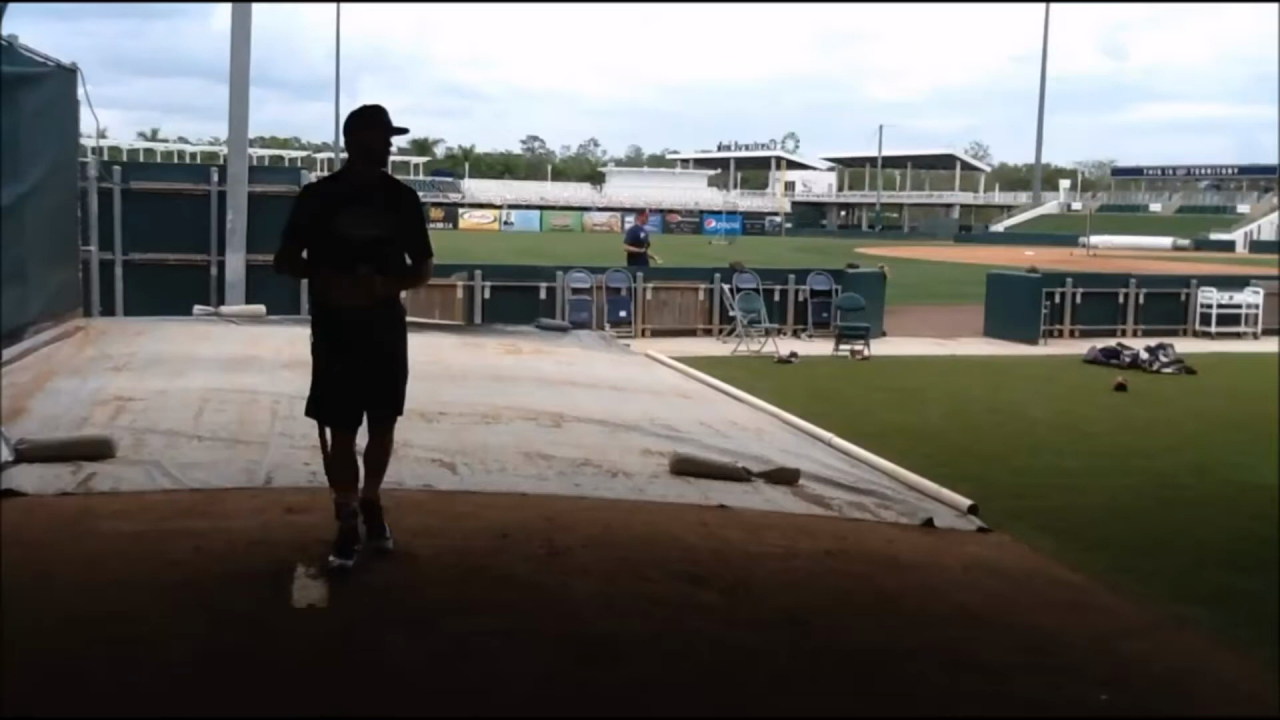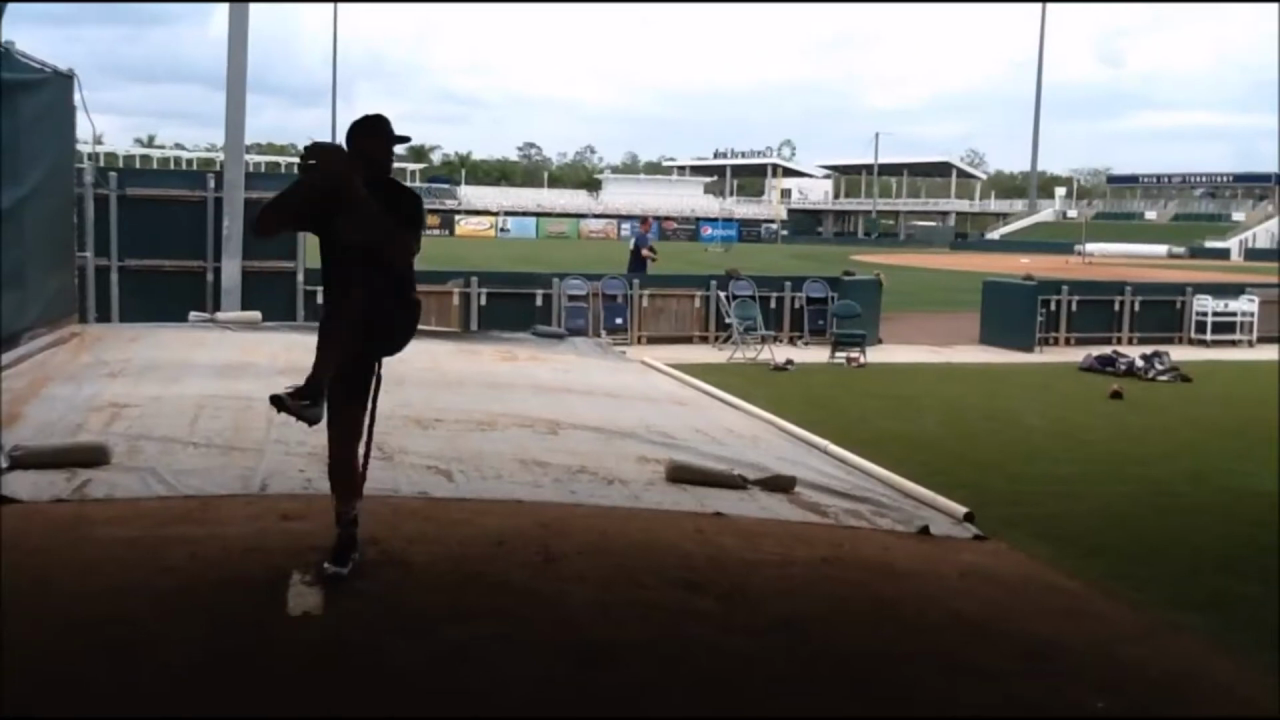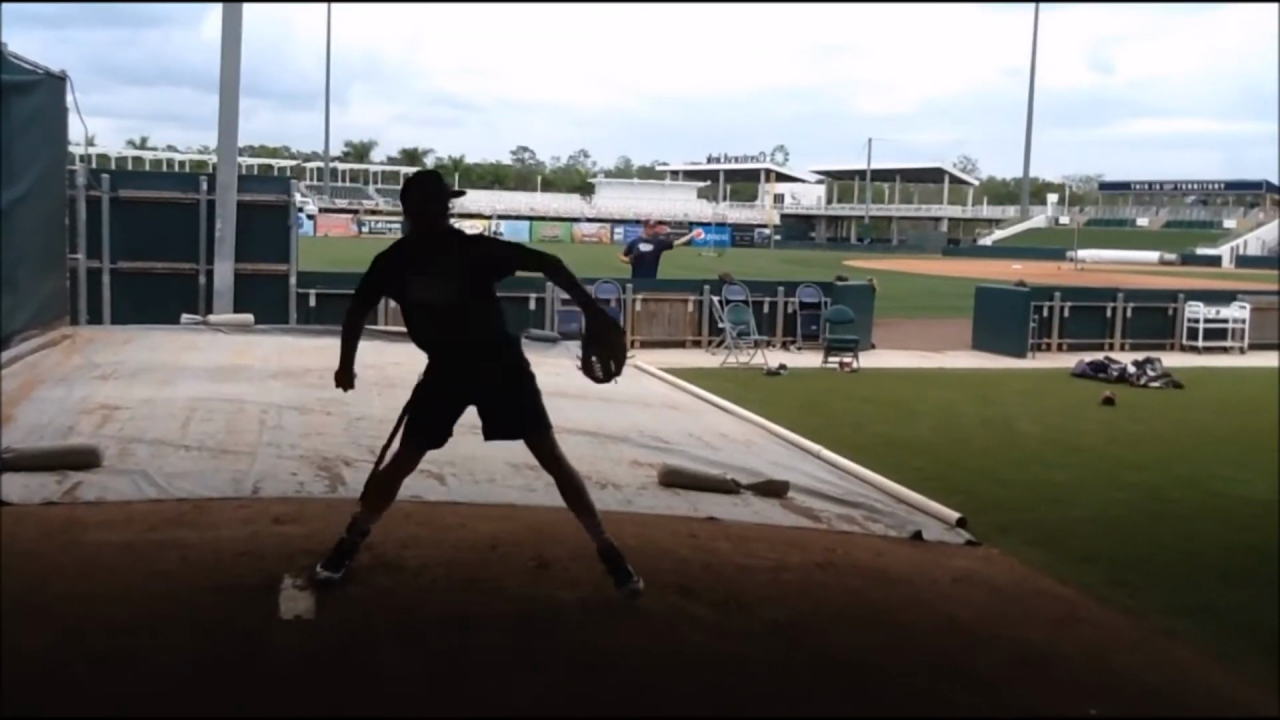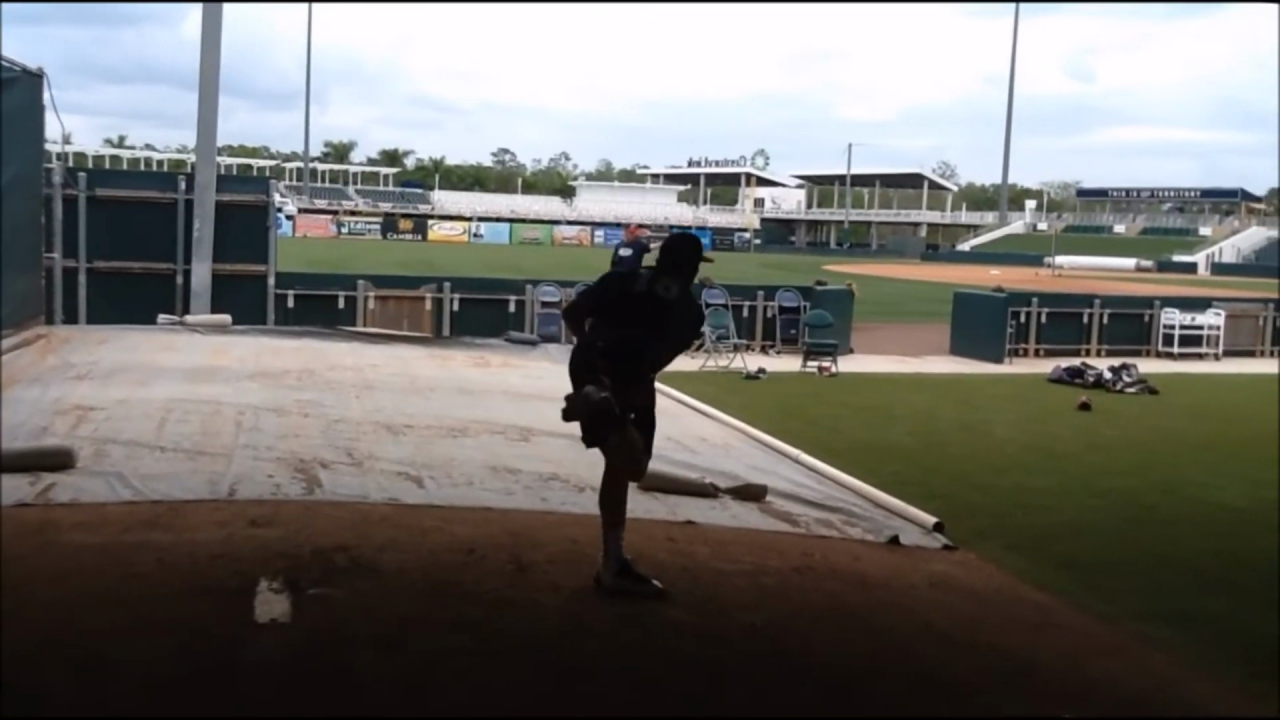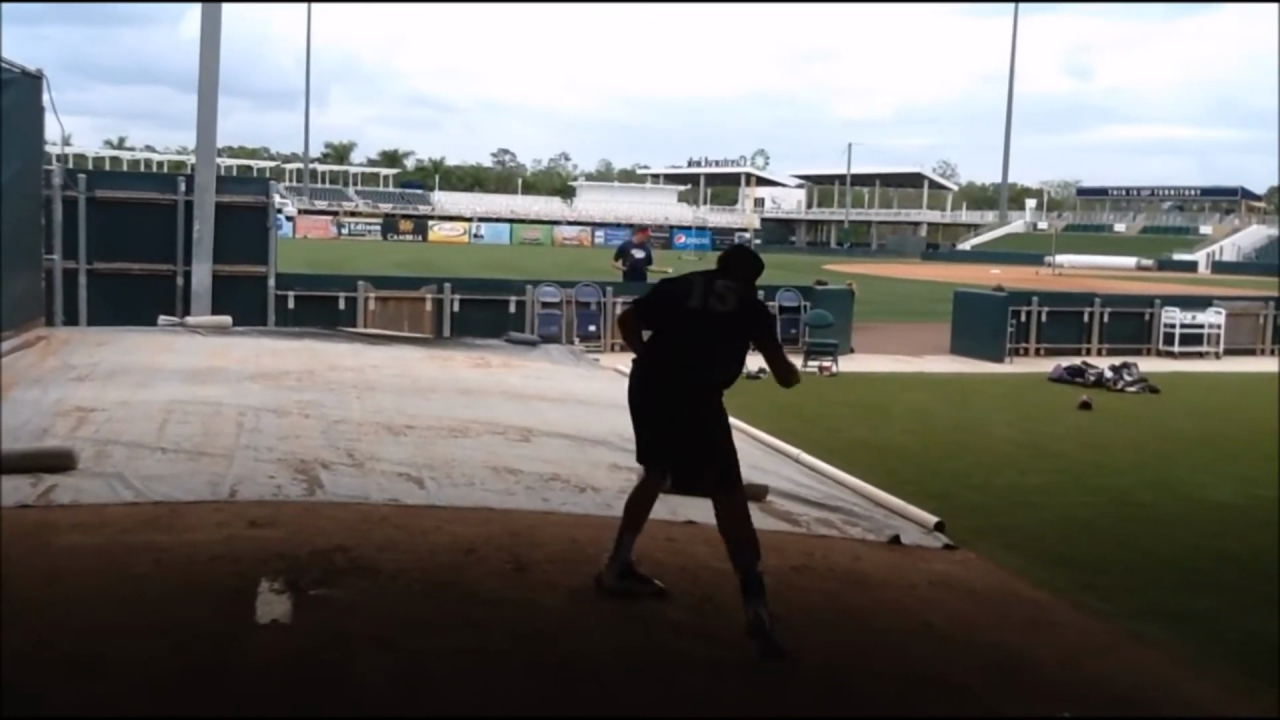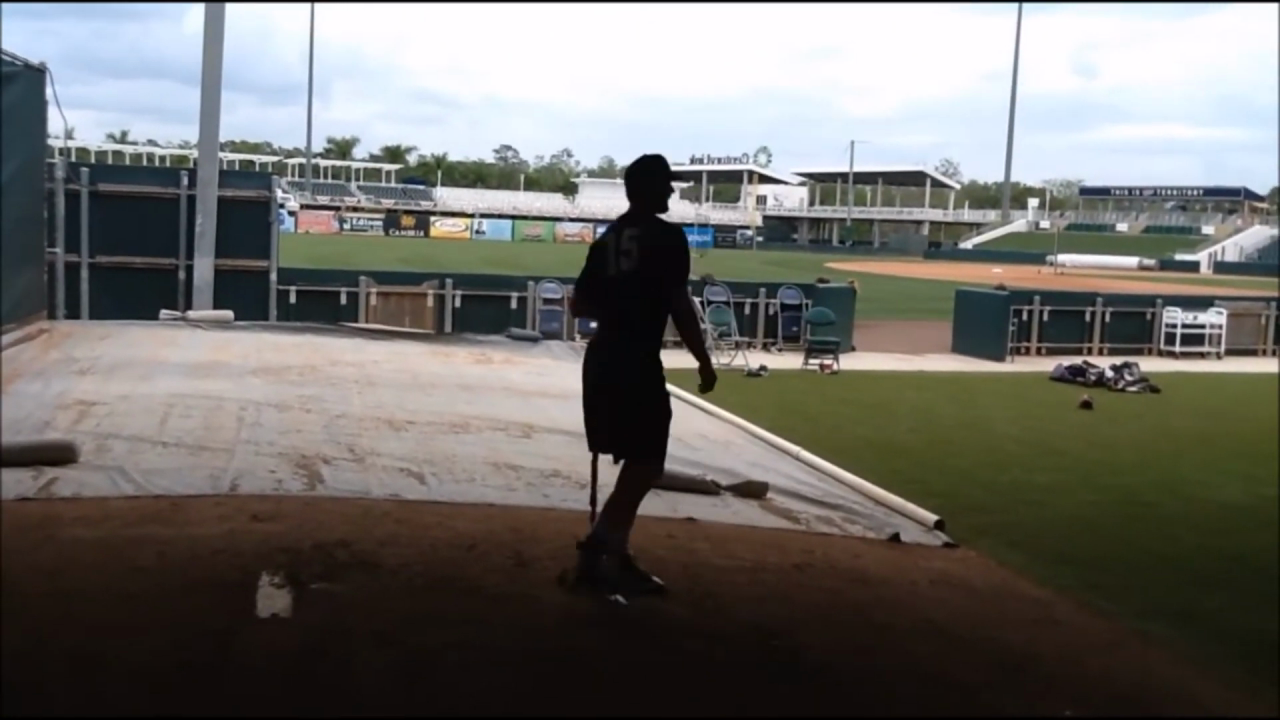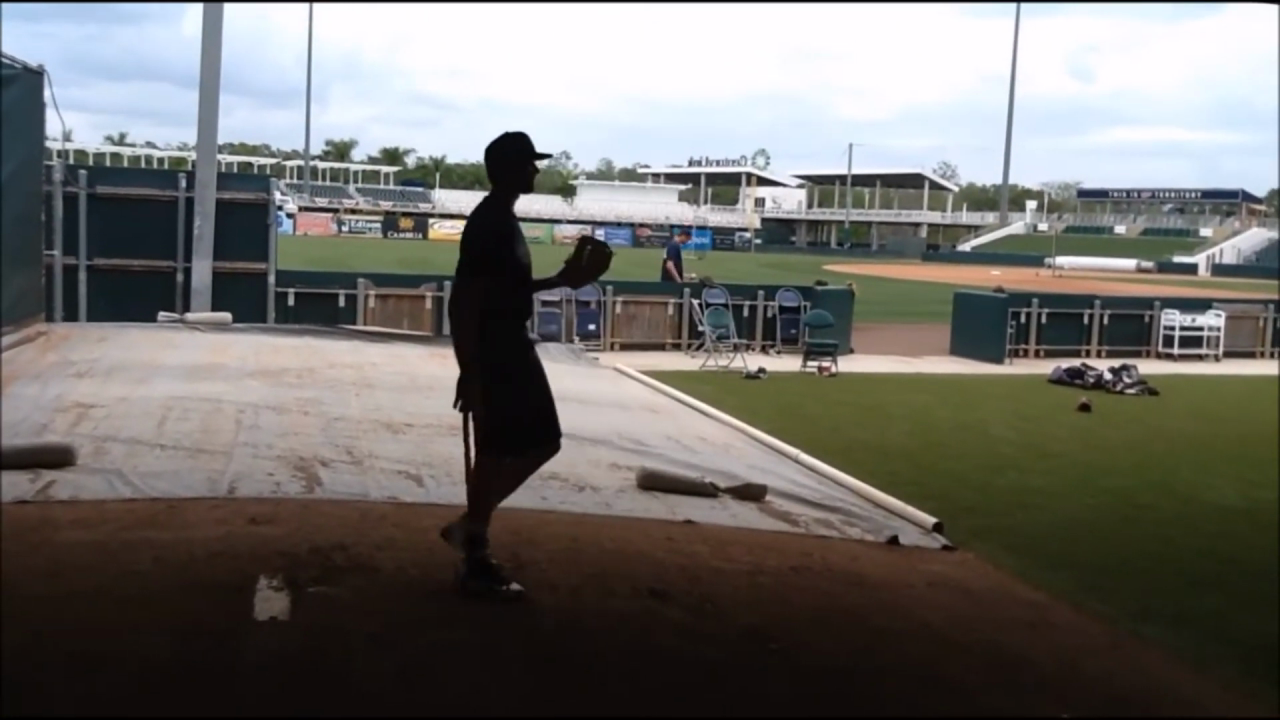
dt=0.7s
person 1, frame 1
left shoulder: (402, 198)
right shoulder: (317, 196)
left elbow: (423, 267)
right elbow: (285, 260)
left wrist: (387, 285)
right wrist: (328, 281)
left hip: (386, 330)
right hip: (335, 332)
left knee: (383, 427)
right knee: (340, 431)
left ankle: (370, 502)
right ankle: (347, 523)
person 1, frame 2
left shoulder: (402, 200)
right shoulder: (325, 197)
left elbow: (405, 254)
right elbow: (263, 226)
left wrist: (356, 192)
right wrist: (303, 183)
left hip: (392, 317)
right hip: (346, 332)
left knee: (353, 284)
right knee: (343, 431)
left ankle: (313, 389)
right ankle: (347, 532)
person 1, frame 3
left shoulder: (475, 249)
right shoulder: (392, 263)
left elbow: (547, 263)
right elbow: (358, 310)
left wrist: (595, 312)
right wrist: (346, 361)
left hip: (499, 362)
right hip: (445, 369)
left knee: (551, 457)
right knee: (404, 459)
left ankle: (605, 548)
right ankle: (352, 539)
person 1, frame 4
left shoulder: (621, 278)
right shoulder: (689, 306)
left elbow: (572, 313)
right elbow: (661, 356)
left hip: (590, 360)
right hip: (632, 368)
left knee: (618, 458)
right knee: (628, 458)
left ankle: (613, 565)
right ankle: (600, 399)
person 1, frame 5
left shoulder: (676, 287)
right shoulder: (751, 306)
left elbow: (627, 321)
right elbow: (784, 374)
right wrist: (794, 372)
left hip: (648, 386)
right hip: (696, 396)
left knee: (657, 473)
right knee: (729, 498)
left ankle: (617, 567)
right ankle: (755, 604)
person 1, frame 6
left shoulder: (607, 239)
right shoulder: (668, 237)
left elbow: (580, 305)
right elbow: (680, 308)
right wrist: (705, 361)
left hip: (602, 356)
right hip: (636, 362)
left knee: (639, 461)
right knee: (644, 463)
left ankle: (615, 558)
right ankle: (594, 553)
person 1, frame 7
left shoulder: (502, 219)
right shoulder: (488, 223)
right elbow: (464, 302)
left wrist: (559, 280)
right wrist: (470, 372)
left hip: (513, 350)
right hip: (492, 357)
left knee: (541, 444)
right knee: (498, 455)
left ankle: (469, 527)
right ankle: (475, 559)
